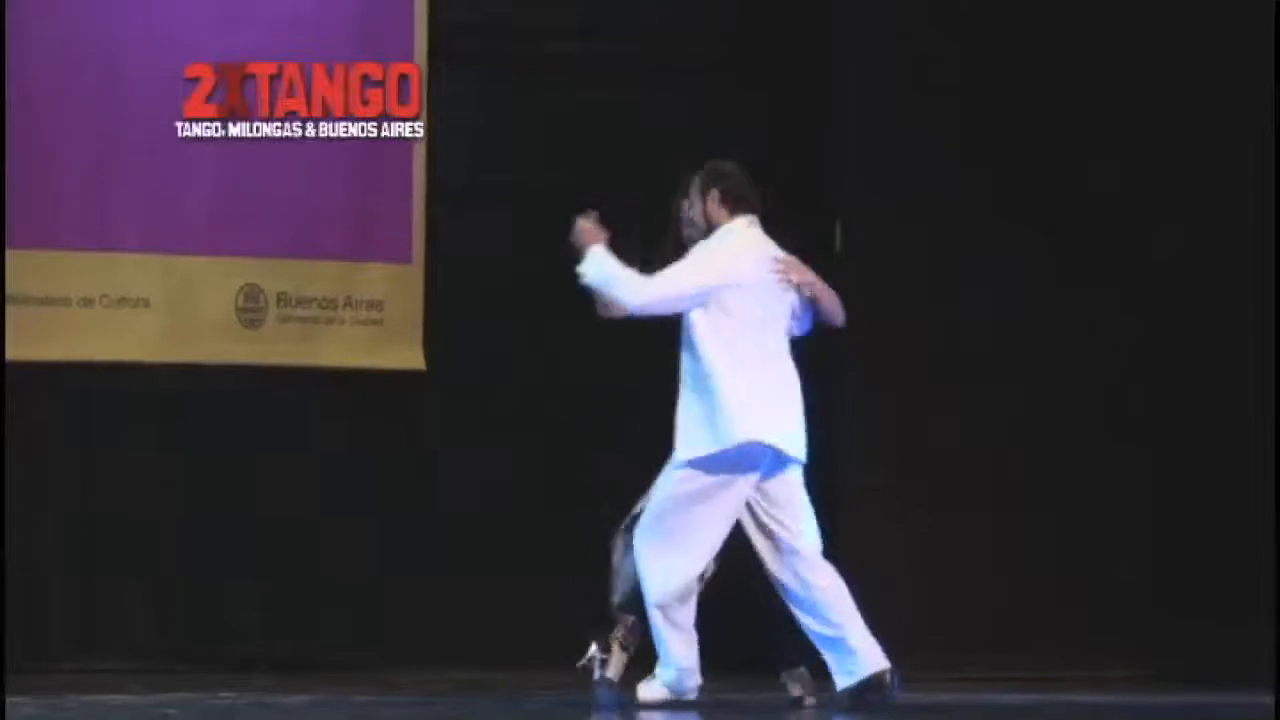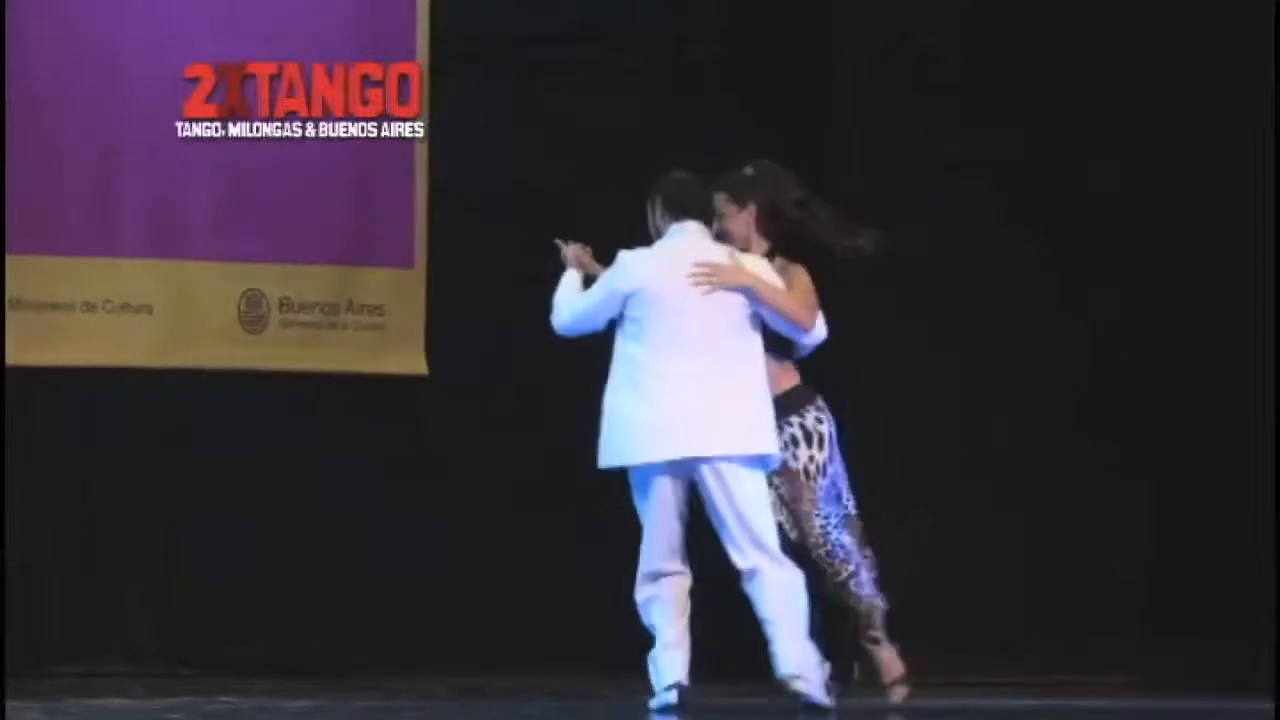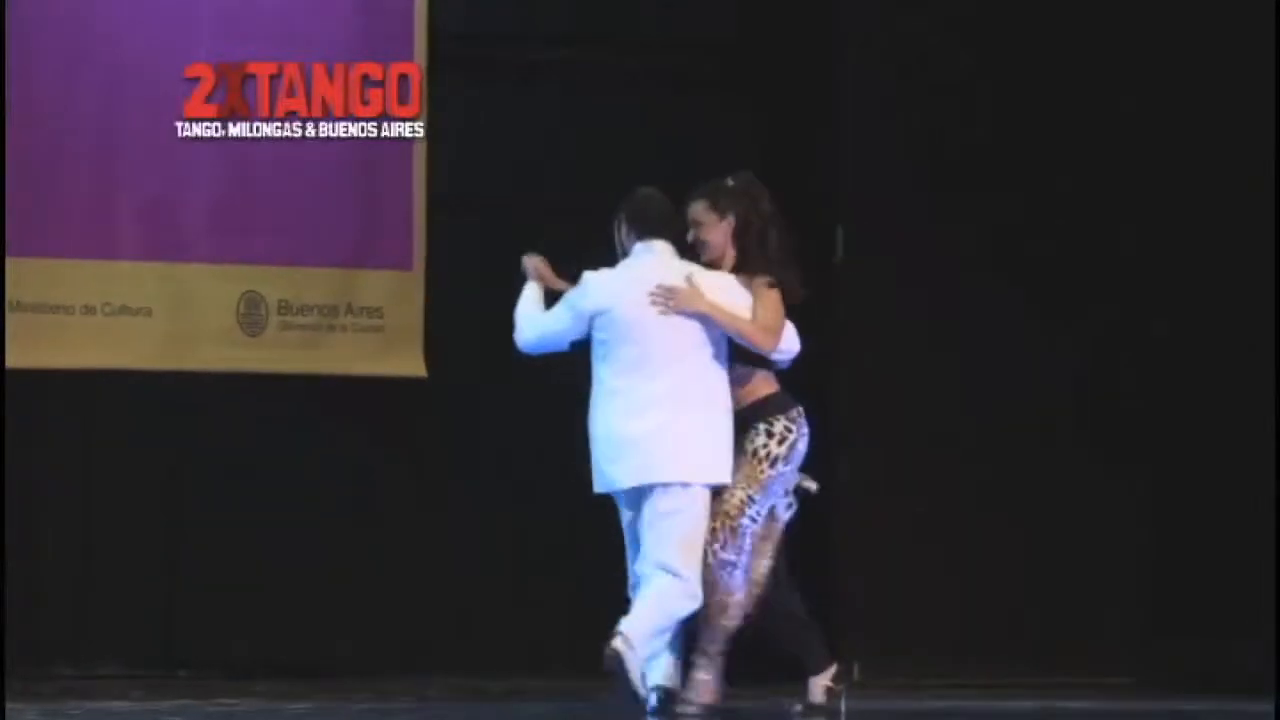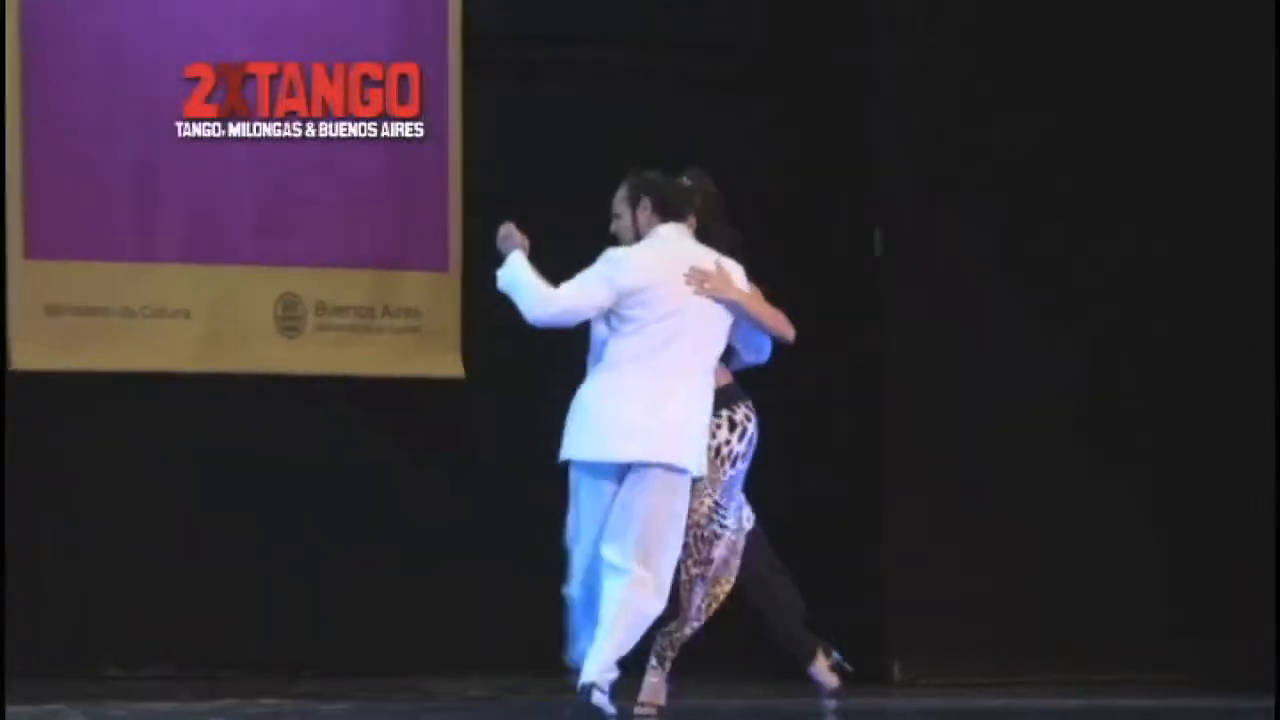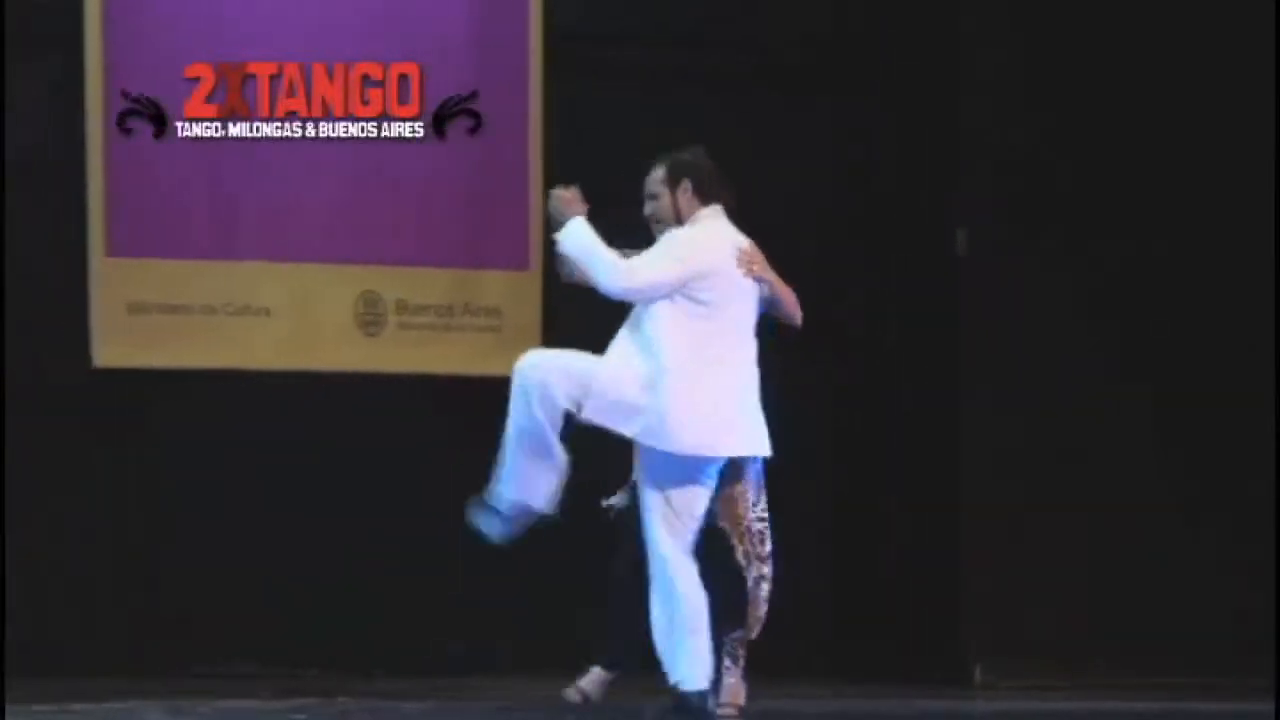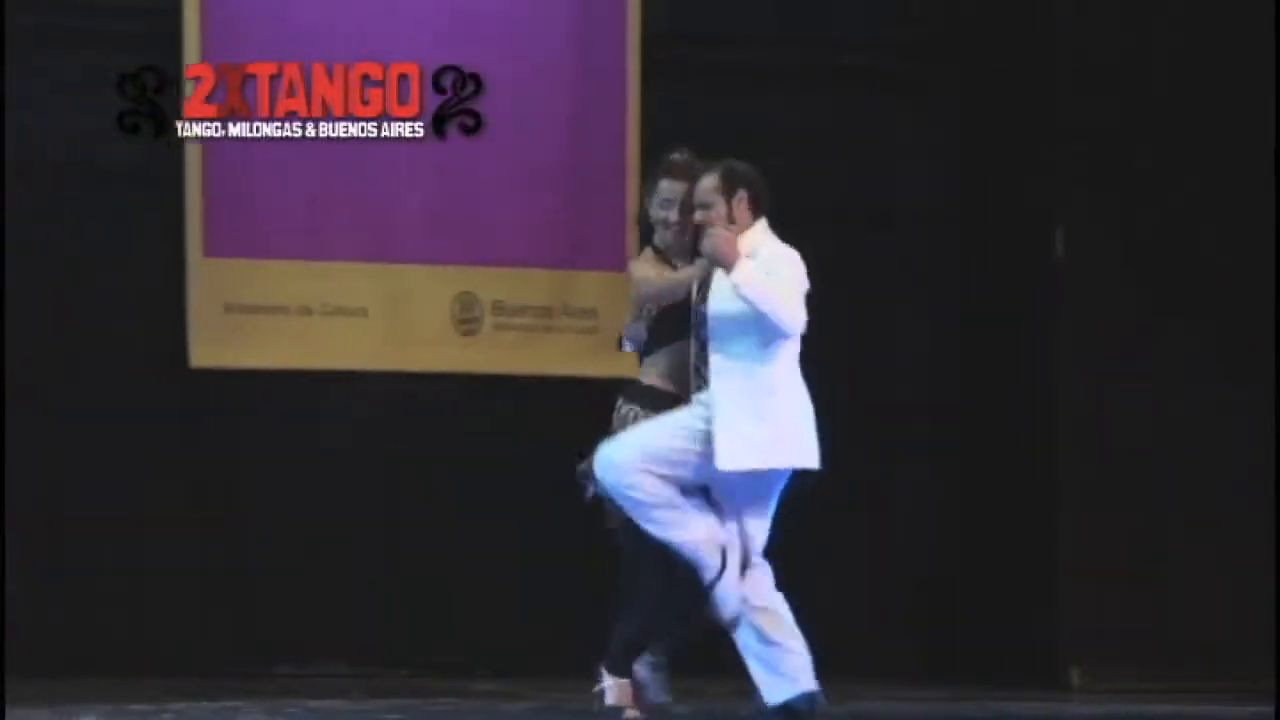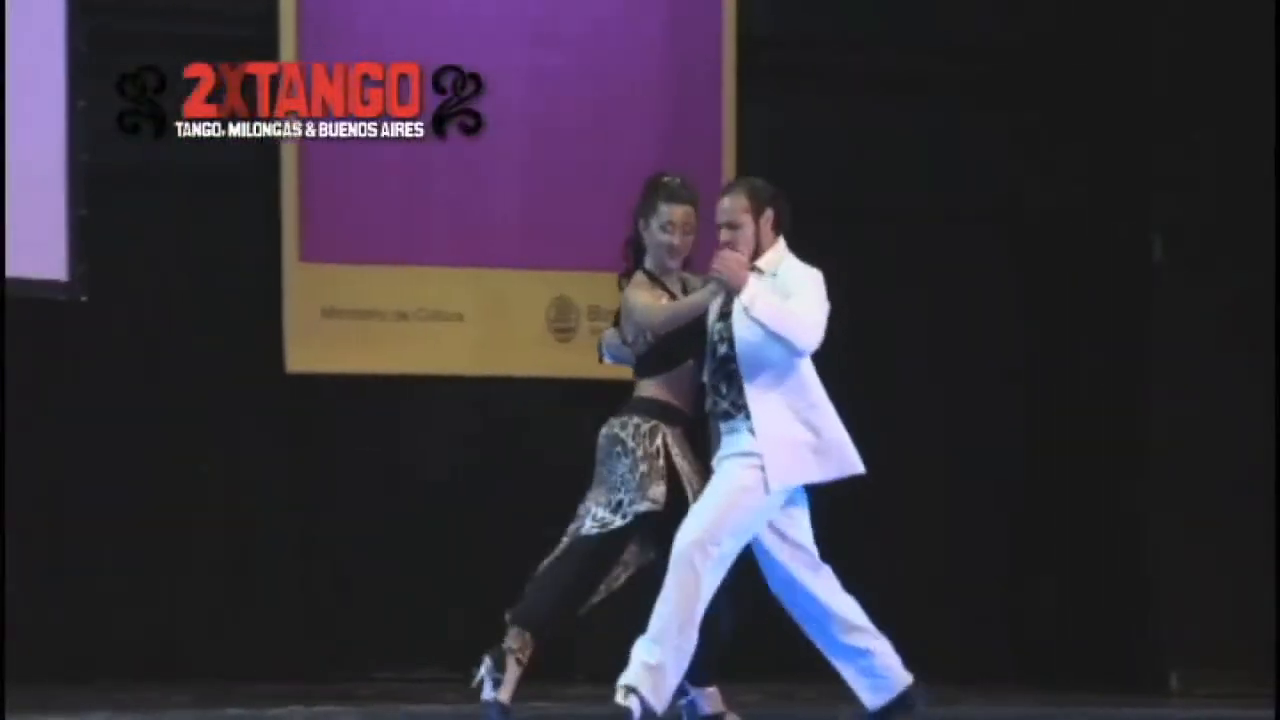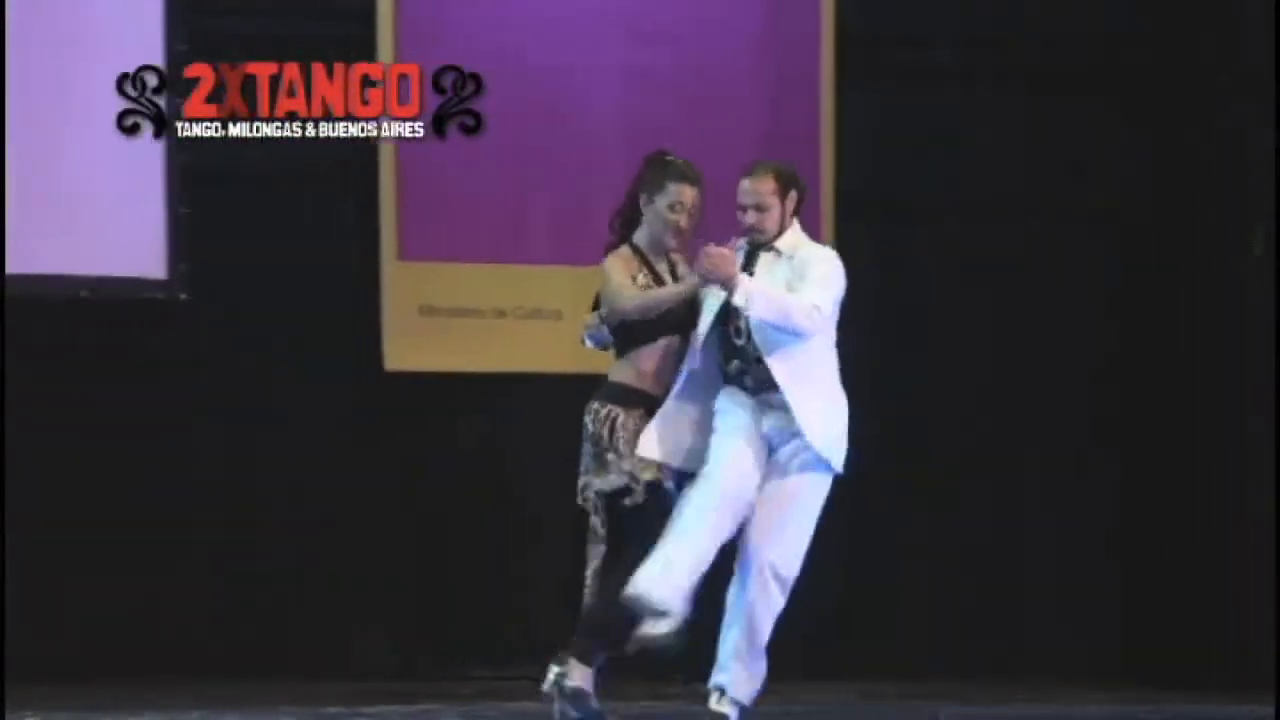
dt=0.3s
person 1, frame 1
left shoulder: (718, 255)
right shoulder: (776, 259)
left elbow: (644, 297)
right elbow: (803, 320)
left wrist: (594, 253)
left hip: (729, 426)
right hip: (772, 428)
left knee: (659, 546)
right knee: (798, 559)
left ankle: (676, 674)
right ankle: (866, 665)
person 1, frame 2
left shoulder: (635, 267)
right shoulder: (747, 268)
left elbow: (568, 321)
right elbow: (811, 330)
left wrist: (573, 272)
left hip: (656, 436)
right hip: (728, 434)
left knee: (662, 567)
right knee: (762, 559)
left ankle: (669, 679)
right ankle: (799, 668)
person 1, frame 3
left shoulder: (599, 288)
right shoulder: (717, 286)
left elbow: (530, 338)
right elbow: (785, 347)
left wrist: (535, 285)
left hip: (621, 451)
right hip: (685, 449)
left knee: (648, 574)
right knee: (673, 577)
right ankle: (631, 645)
person 1, frame 4
left shoulder: (627, 263)
right shoulder: (728, 272)
left elbow: (546, 308)
right elbow: (757, 350)
left wrist: (515, 257)
left hip: (604, 430)
right hip: (672, 438)
left knee: (587, 560)
right knee: (640, 571)
left ankle: (589, 666)
person 1, frame 5
left shoulder: (688, 244)
right shoulder: (740, 250)
left elbow: (623, 281)
left wrist: (571, 223)
left hip: (662, 403)
right hip: (705, 418)
left knee: (537, 371)
right knee: (671, 554)
left ankle: (520, 497)
person 1, frame 6
left shoulder: (775, 257)
right shoulder: (743, 259)
left elbow: (791, 320)
left wrist: (736, 268)
left hip: (750, 424)
right hip: (736, 421)
left knee: (616, 464)
right knee: (742, 569)
left ankle: (713, 554)
person 1, frame 7
left shoulder: (801, 280)
right shoulder: (737, 286)
left elbow: (804, 338)
left wrist: (744, 290)
left hip: (772, 442)
right hip: (739, 441)
left knee: (696, 548)
right knee: (801, 580)
person 1, frame 8
left shoulder: (820, 264)
right shoulder: (728, 259)
left elbow: (802, 318)
left wrist: (736, 284)
left hip: (801, 426)
right hip: (736, 411)
left knee: (766, 562)
right knee: (724, 489)
person 2, frame 1
left shoulder: (767, 267)
left elbow: (835, 317)
right elbow: (612, 307)
left wrist: (808, 280)
left ankle: (796, 672)
right ankle: (615, 652)
person 2, frame 2
left shoulder: (786, 271)
right shoulder: (737, 271)
left elbow: (805, 321)
left wrist: (746, 283)
left hip: (794, 418)
left knee: (828, 539)
left ankle: (881, 646)
person 2, frame 3
left shoulder: (760, 287)
right shoulder: (701, 284)
left elbow: (766, 341)
left wrist: (704, 308)
left hip: (770, 426)
right hip: (735, 430)
left knee: (726, 538)
right knee: (754, 558)
left ankle: (707, 672)
right ankle: (819, 672)
person 2, frame 4
left shoulder: (720, 277)
left elbow: (785, 332)
left wrist: (733, 296)
left hip: (724, 419)
left knee: (695, 544)
right knee: (741, 552)
left ankle: (658, 675)
right ankle: (815, 657)
person 2, frame 5
left shoulder: (731, 261)
left elbow: (791, 314)
right elbow: (580, 274)
left wrist: (766, 278)
left knee: (742, 543)
right knee: (641, 548)
left ankle: (733, 677)
right ankle: (602, 668)
person 2, frame 6
left shoulder: (705, 265)
right shoulder: (646, 266)
right elbow: (662, 290)
right wrist: (708, 264)
right hip: (650, 415)
right knee: (658, 556)
left ankle: (650, 657)
person 2, frame 7
left shoulder: (688, 282)
right shoulder: (639, 289)
right elbow: (658, 319)
right wrist: (718, 292)
left hip: (665, 433)
right hip: (647, 434)
left knee: (592, 553)
left ankle: (508, 655)
person 2, frame 8
left shoulder: (680, 265)
right shoulder: (618, 265)
right elbow: (634, 306)
right wrist: (696, 283)
left hip: (661, 418)
right hip: (624, 415)
left knee: (633, 549)
right knee: (644, 543)
left ankle: (578, 669)
right ankle: (579, 666)
